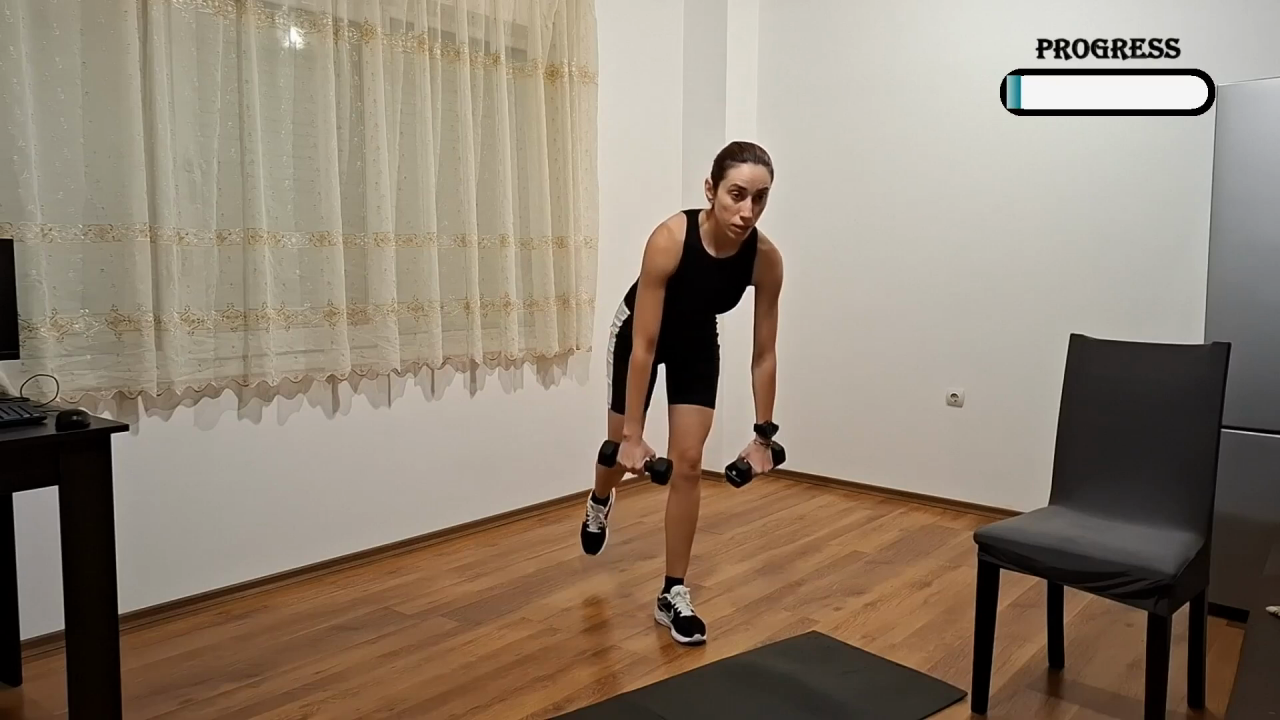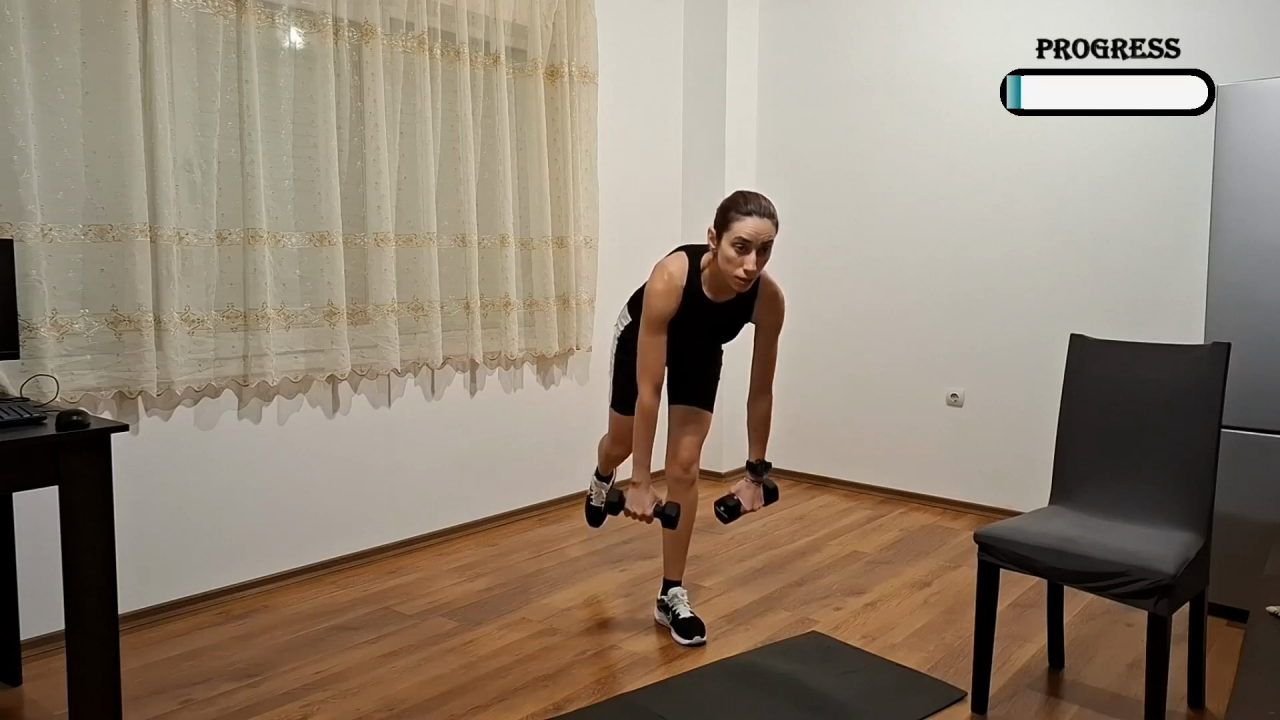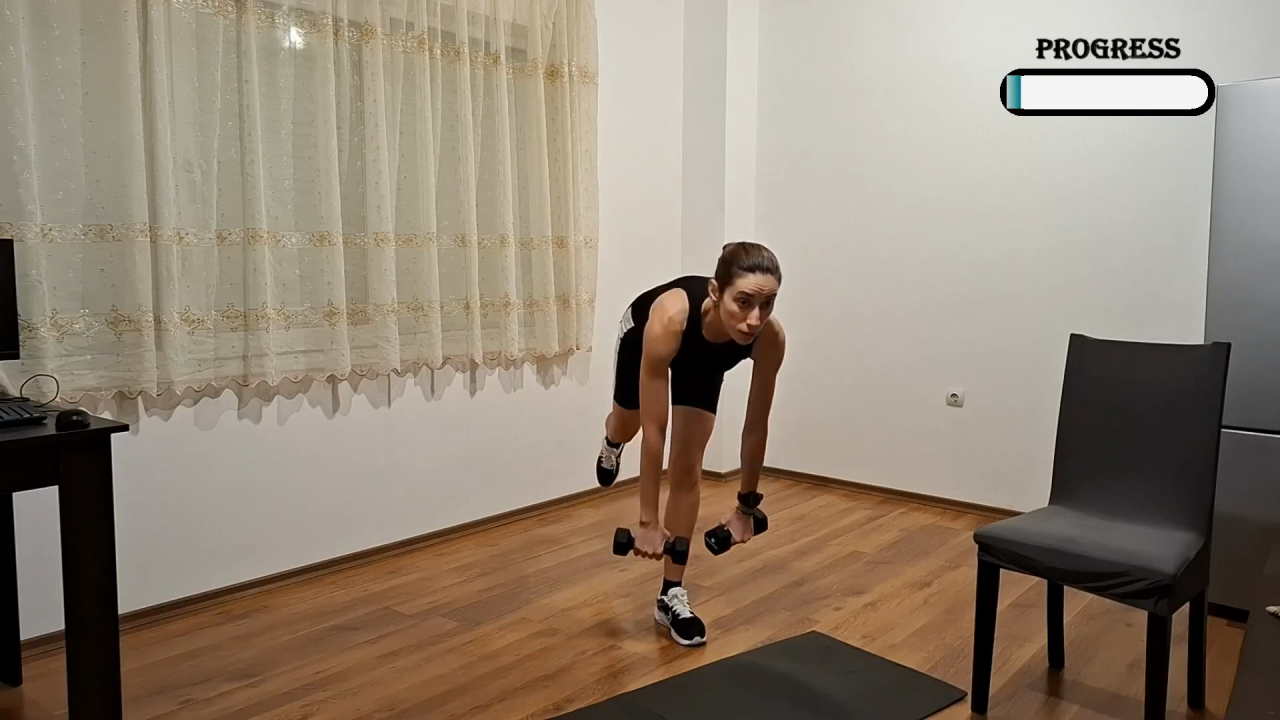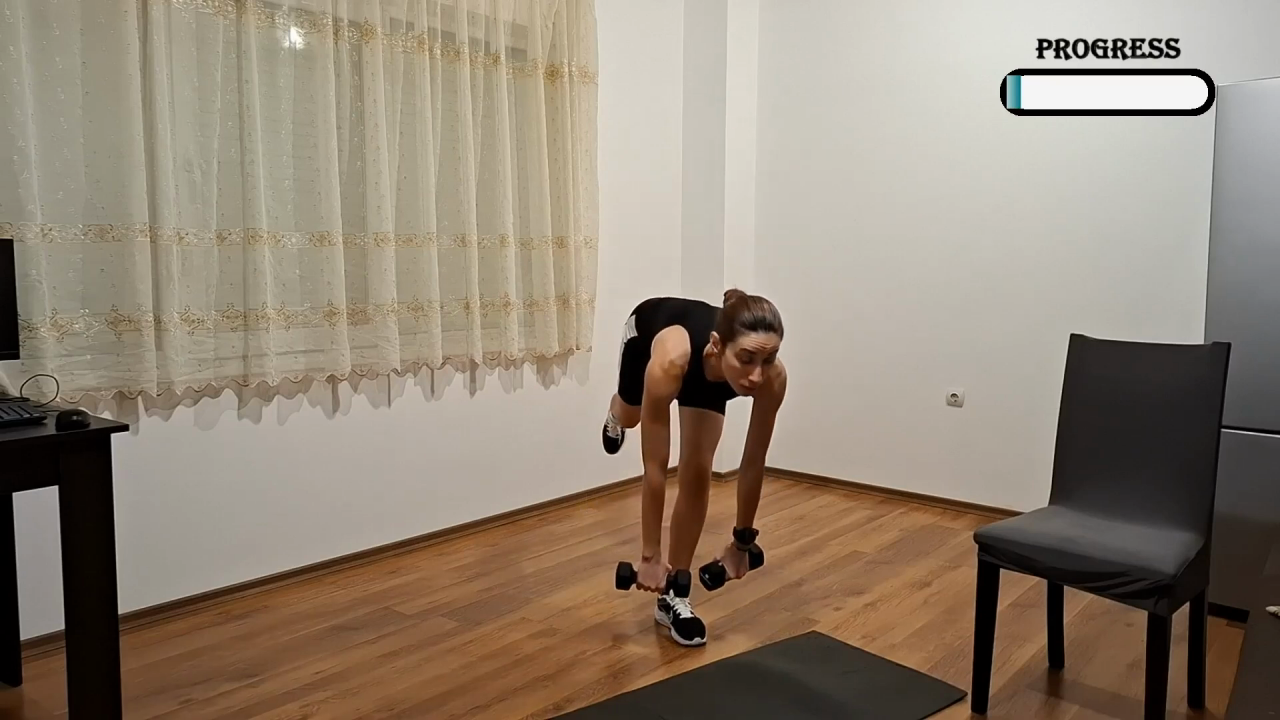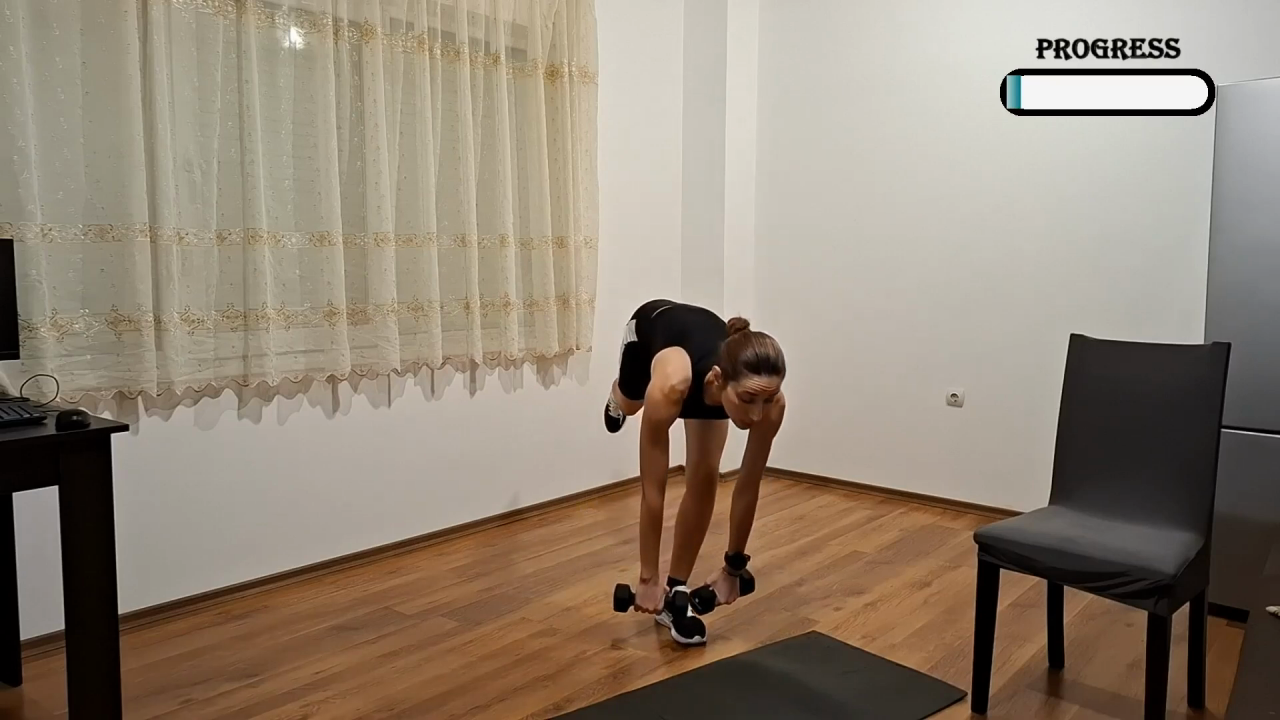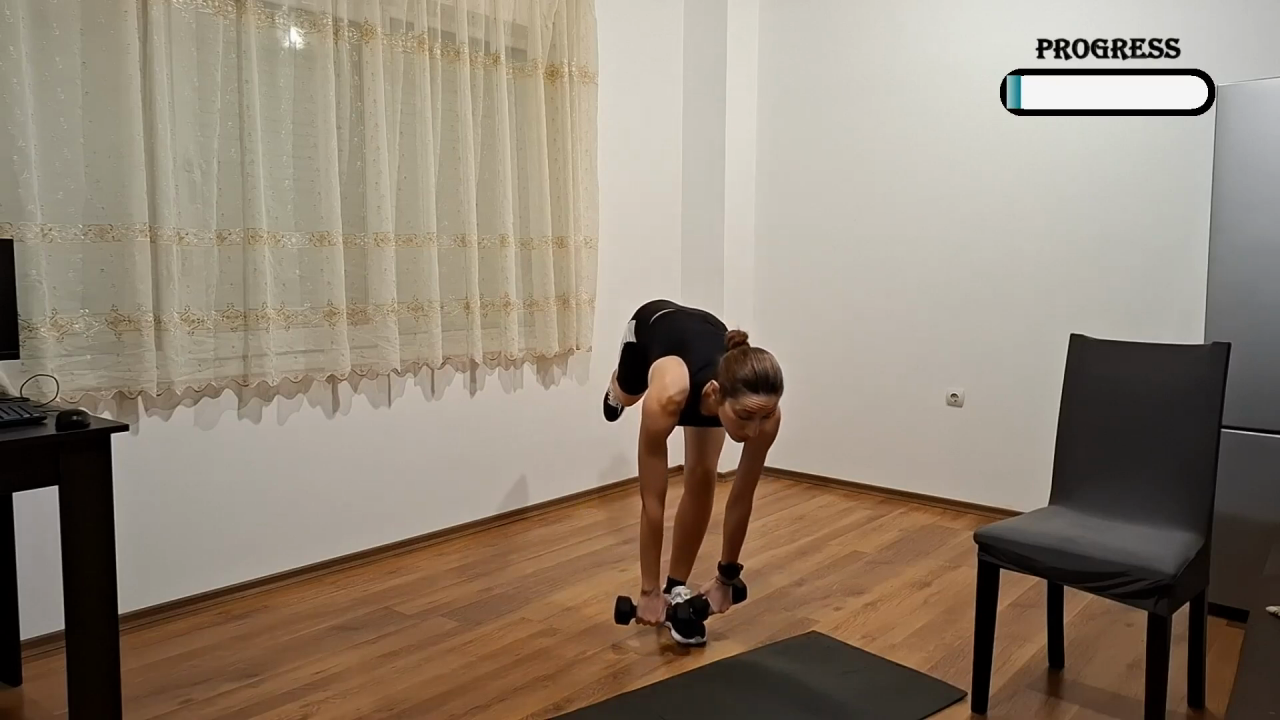
dt=0.3s
person 1, frame 1
left shoulder: (765, 257)
right shoulder: (670, 238)
left elbow: (764, 354)
right elbow: (644, 346)
left wrist: (763, 434)
right wrist: (633, 435)
left hip: (698, 344)
right hip: (639, 332)
left knee: (688, 463)
right knee: (623, 450)
left ankle: (673, 593)
right ankle: (600, 500)
person 1, frame 2
left shoulder: (768, 298)
right shoulder: (670, 277)
left elbow: (761, 392)
right elbow: (649, 391)
left wrist: (756, 471)
right wrist: (640, 482)
left hip: (700, 354)
right hip: (640, 338)
left knee: (684, 468)
right knee: (621, 441)
left ankle: (671, 595)
right ankle: (603, 478)
person 1, frame 3
left shoulder: (770, 337)
right shoulder: (669, 319)
left elbow: (756, 427)
right elbow: (654, 432)
left wrist: (746, 505)
right wrist: (647, 520)
left hip: (703, 363)
right hip: (641, 330)
left knee: (687, 467)
right knee: (627, 425)
left ankle: (671, 594)
right ankle: (612, 443)
person 1, frame 4
left shoulder: (772, 377)
right shoulder: (670, 361)
left elbow: (753, 464)
right elbow: (655, 469)
left wrist: (742, 541)
right wrist: (649, 555)
right hip: (647, 328)
left knee: (698, 471)
right knee: (631, 416)
left ankle: (674, 596)
right ankle: (615, 418)
person 1, frame 5
left shoulder: (769, 400)
right shoulder: (671, 385)
left elbow: (747, 488)
right elbow: (653, 492)
left wrist: (733, 567)
right wrist: (648, 579)
left hip: (705, 329)
right hip: (651, 325)
left knee: (704, 477)
right knee: (629, 404)
left ankle: (677, 591)
right ankle: (618, 401)
person 1, frame 6
left shoulder: (764, 411)
right shoulder: (669, 396)
left elbow: (741, 499)
right elbow: (653, 503)
left wrist: (726, 576)
right wrist: (648, 590)
left hip: (705, 330)
right hip: (652, 326)
left knee: (703, 479)
right knee: (628, 396)
left ankle: (677, 589)
right ankle: (616, 390)
